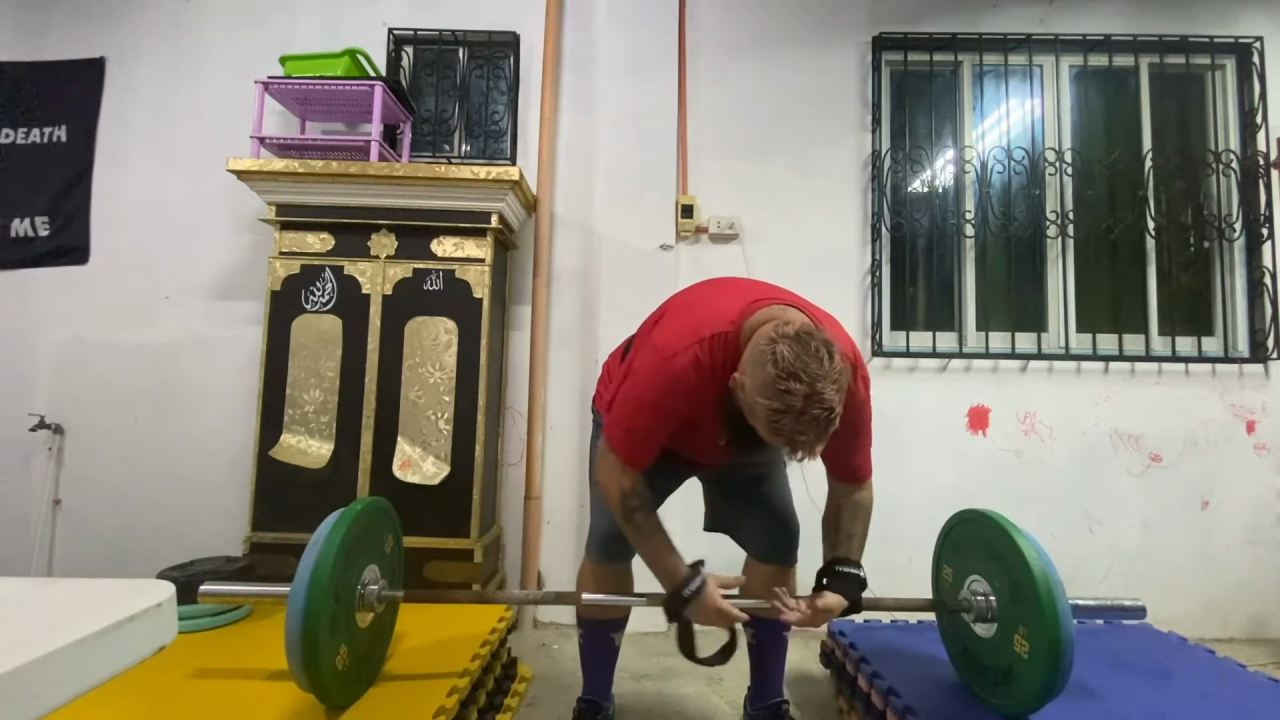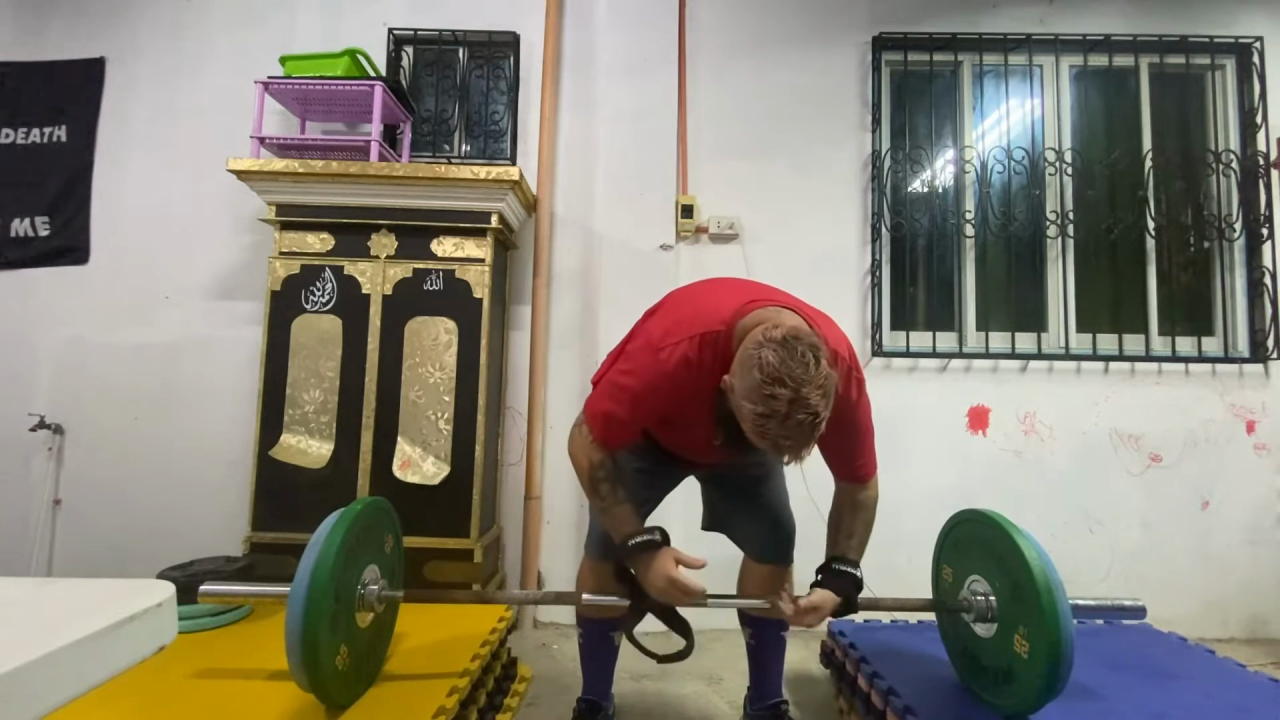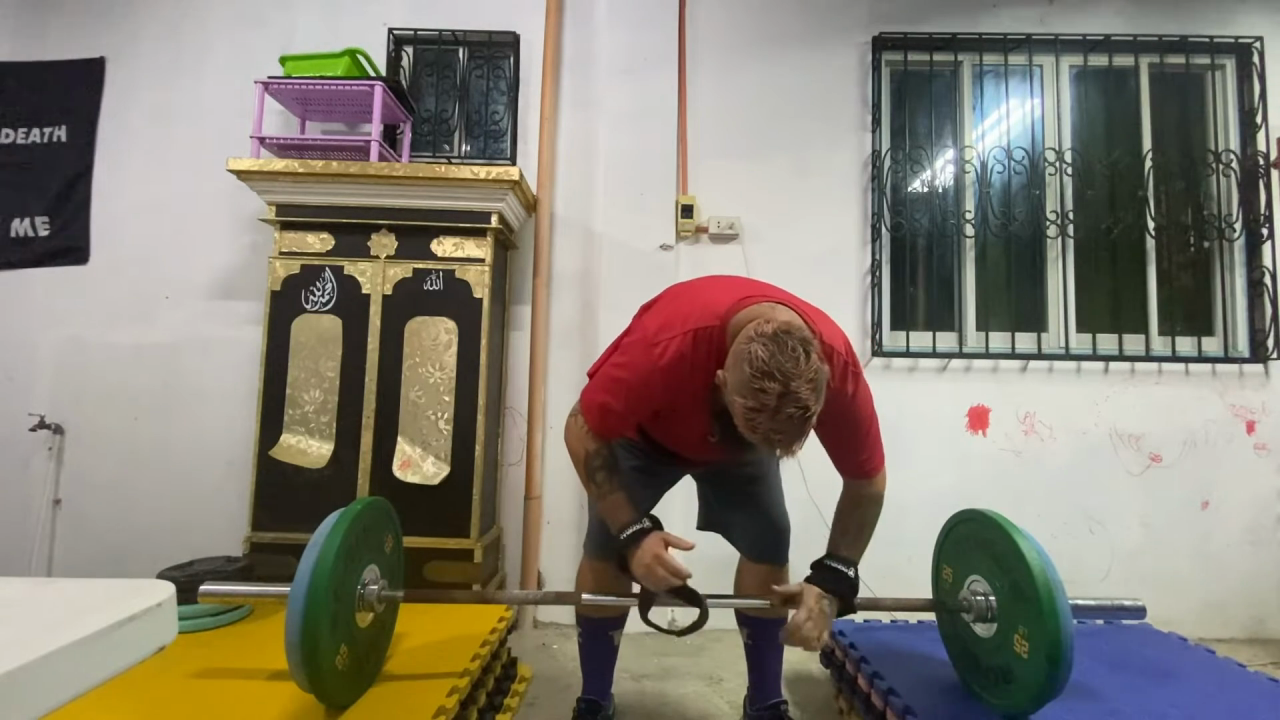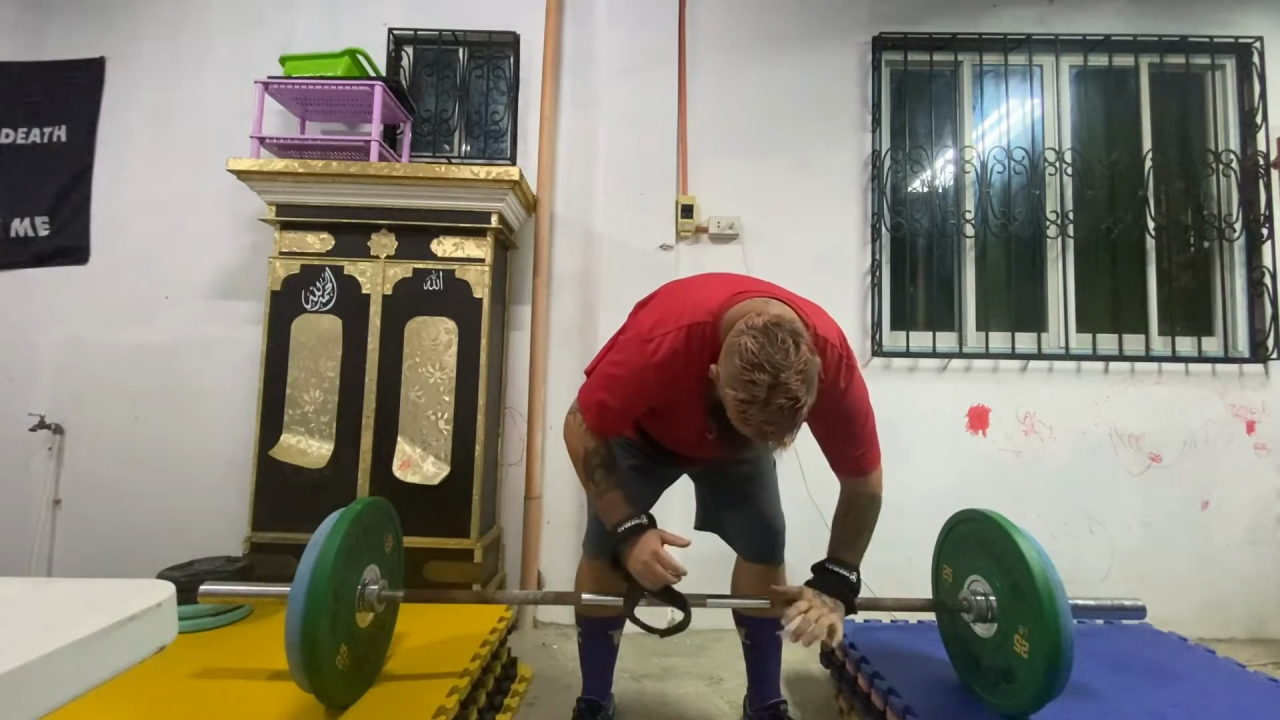
dt=0.3s
person 1, frame 1
left shoulder: (844, 372)
right shoulder: (679, 355)
left elbow: (852, 485)
right elbow: (615, 470)
left wrist: (841, 578)
right wrist: (683, 583)
left hip: (741, 439)
right hip: (634, 417)
left knee: (778, 544)
right knee: (608, 546)
person 1, frame 2
left shoulder: (839, 371)
right shoulder: (670, 350)
left elbow: (859, 484)
right elbow: (588, 441)
left wrist: (839, 576)
right wrist: (640, 546)
left hip: (739, 439)
right hip: (644, 430)
left knee: (775, 543)
right knee: (607, 548)
person 1, frame 3
left shoulder: (837, 368)
right shoulder: (666, 344)
left elbow: (866, 480)
right elbow: (583, 430)
left wrist: (832, 578)
right wrist: (631, 532)
left hip: (736, 445)
right hip: (640, 429)
left knee: (769, 545)
right knee: (606, 548)
person 1, frame 4
left shoulder: (833, 365)
right shoulder: (661, 339)
left elbow: (863, 483)
right elbow: (582, 428)
left wrist: (835, 582)
right wrist: (627, 529)
left hip: (735, 445)
right hip: (638, 431)
left knee: (765, 547)
right knee: (606, 548)
